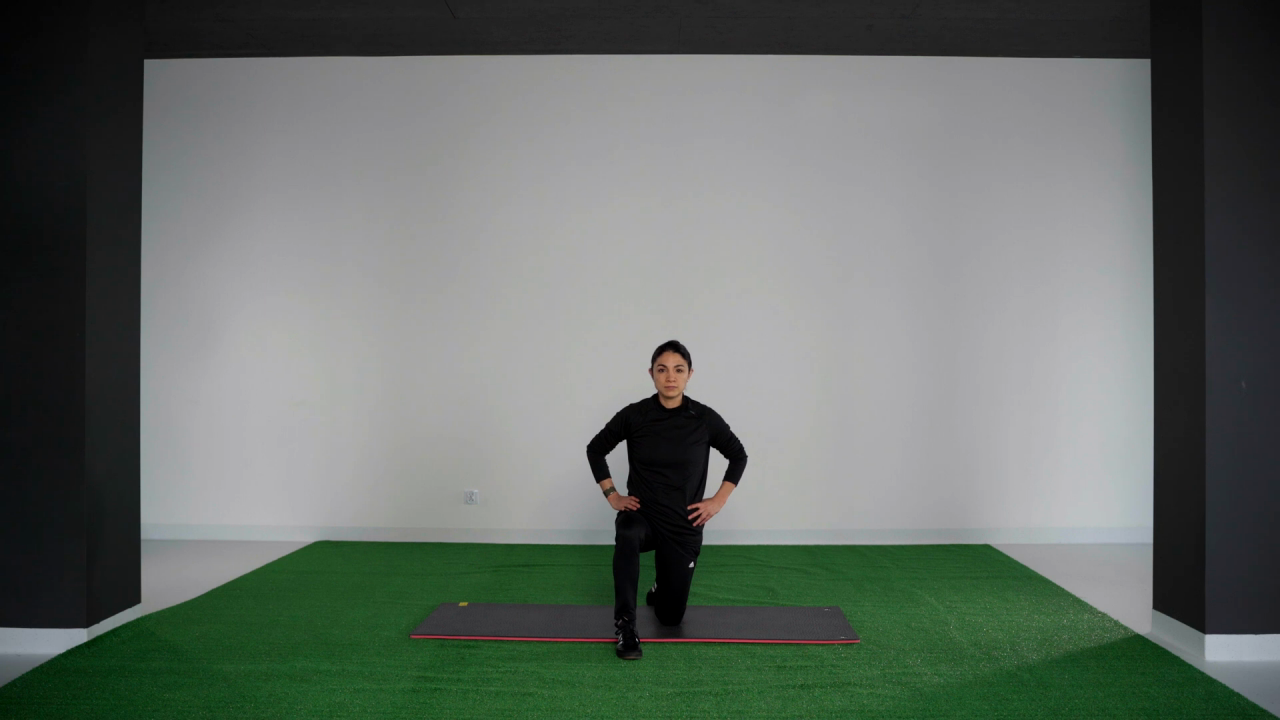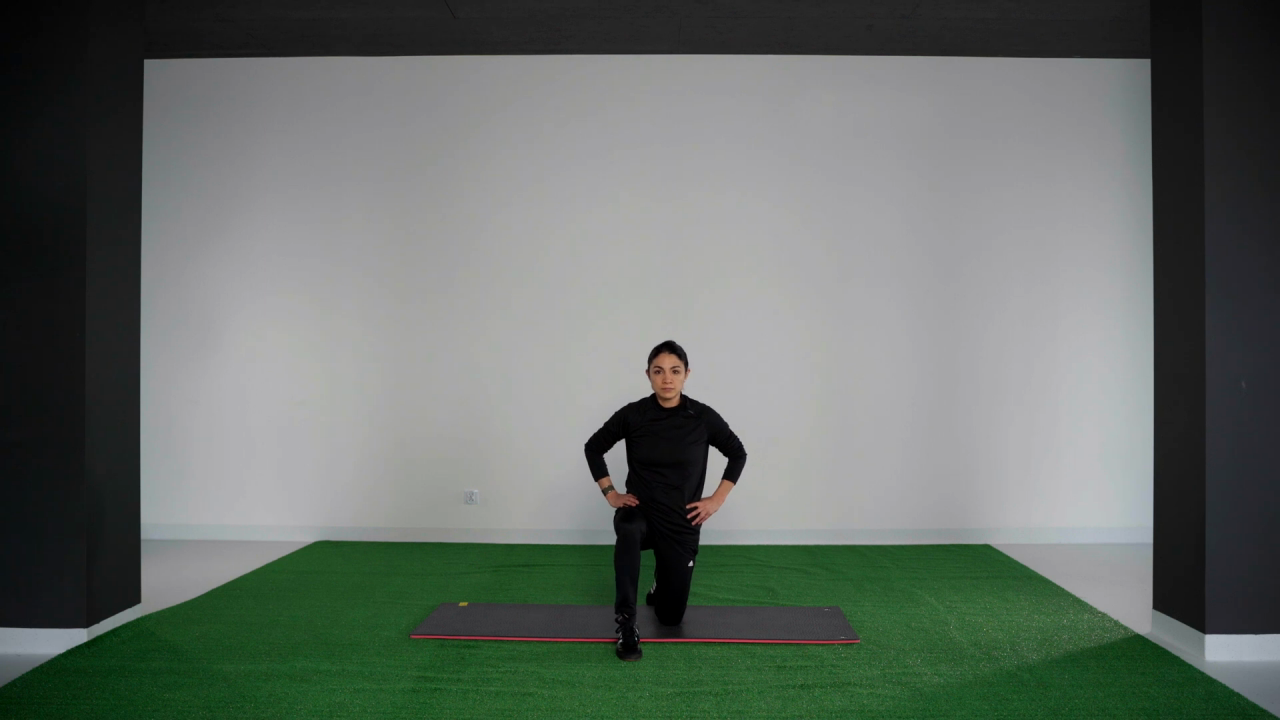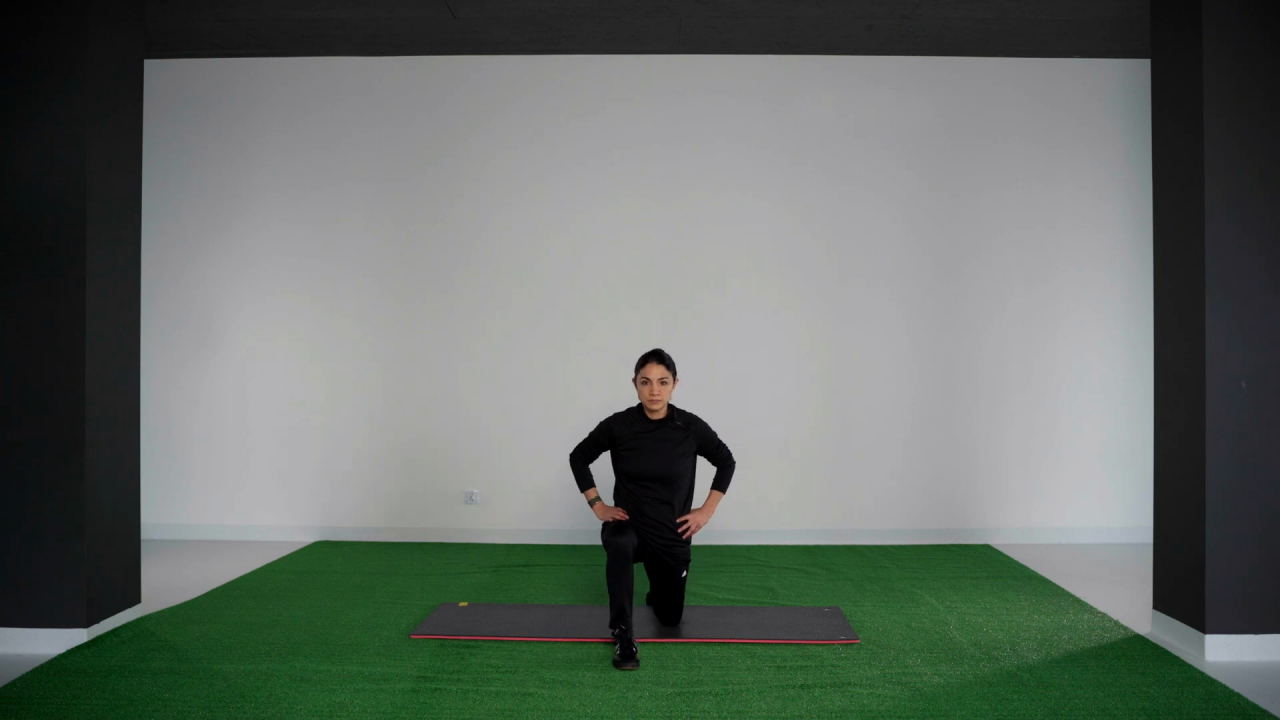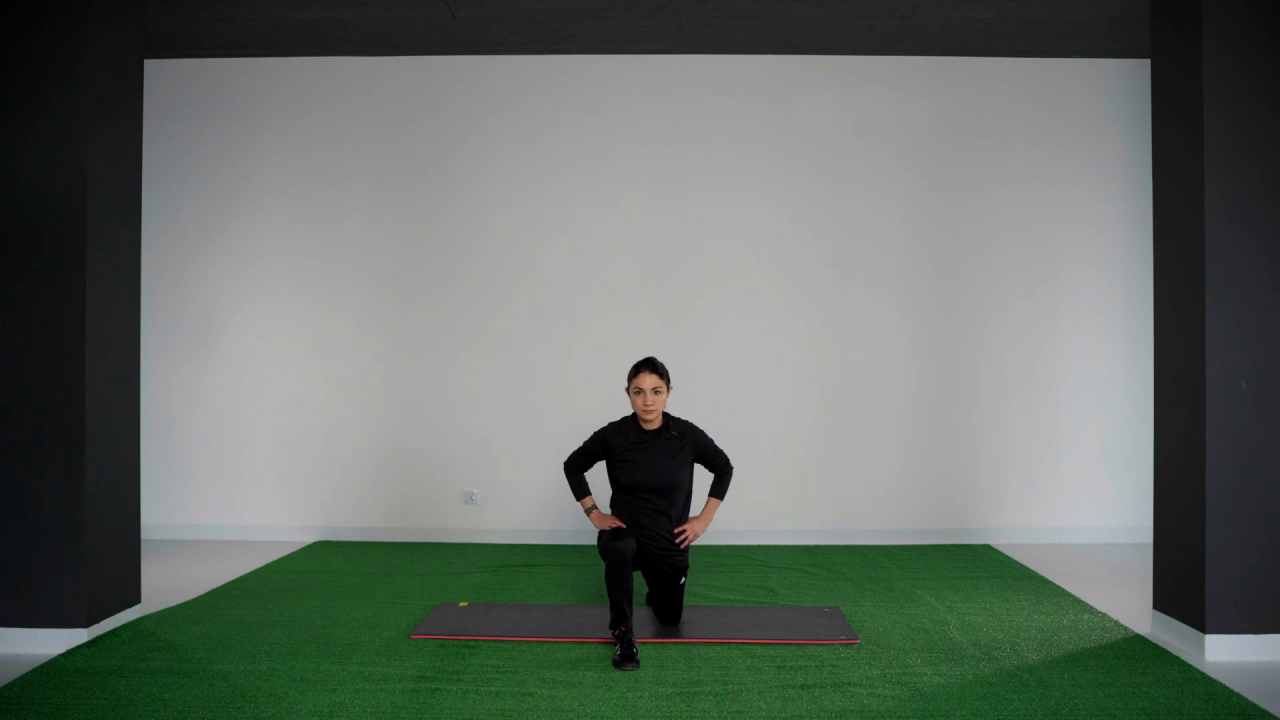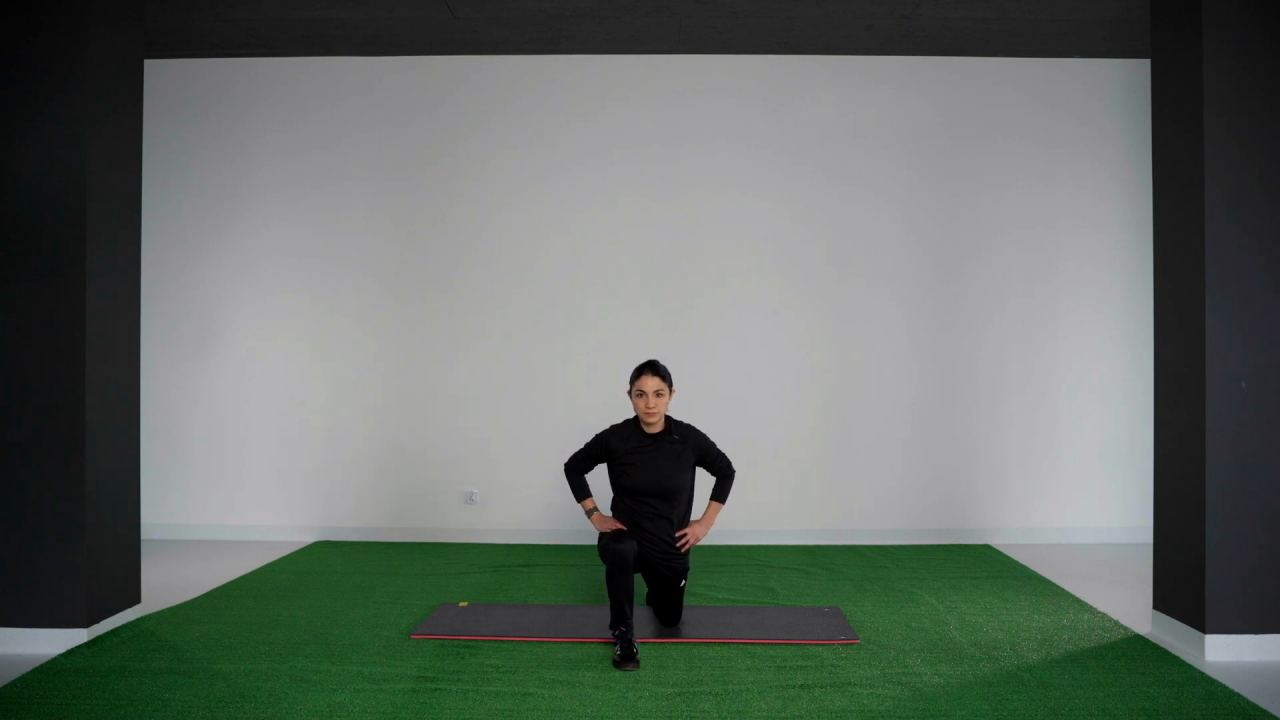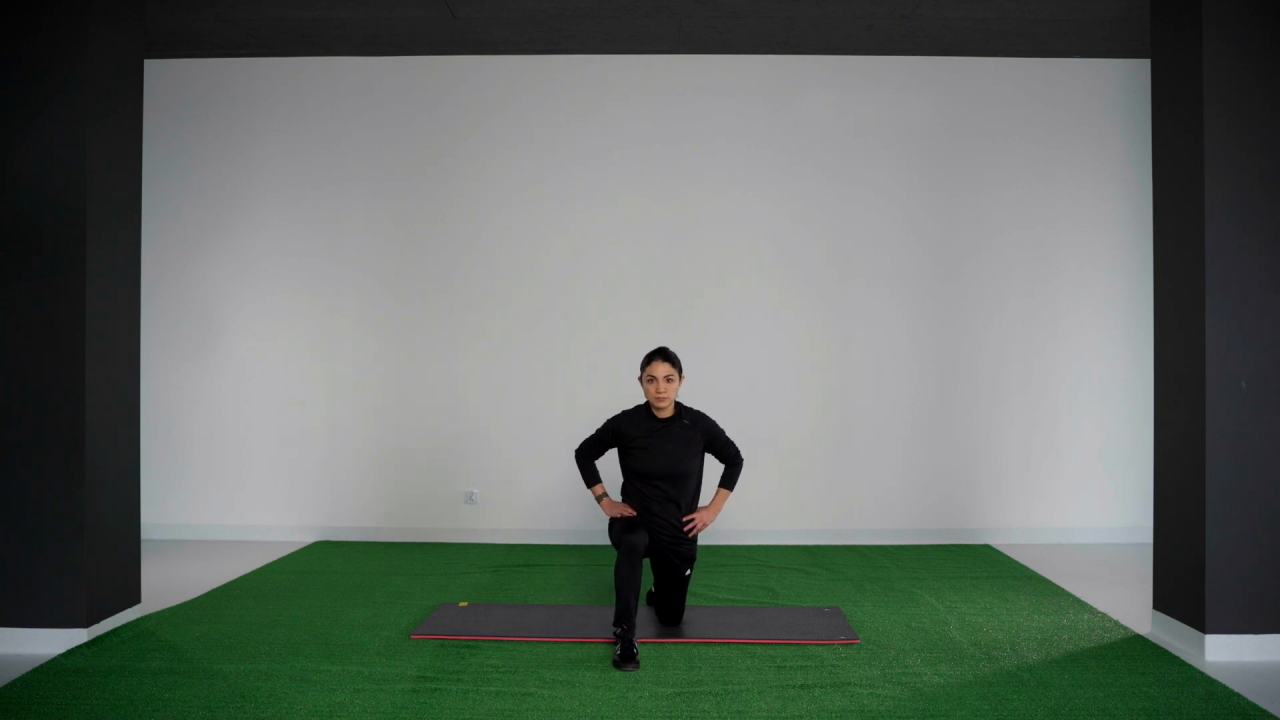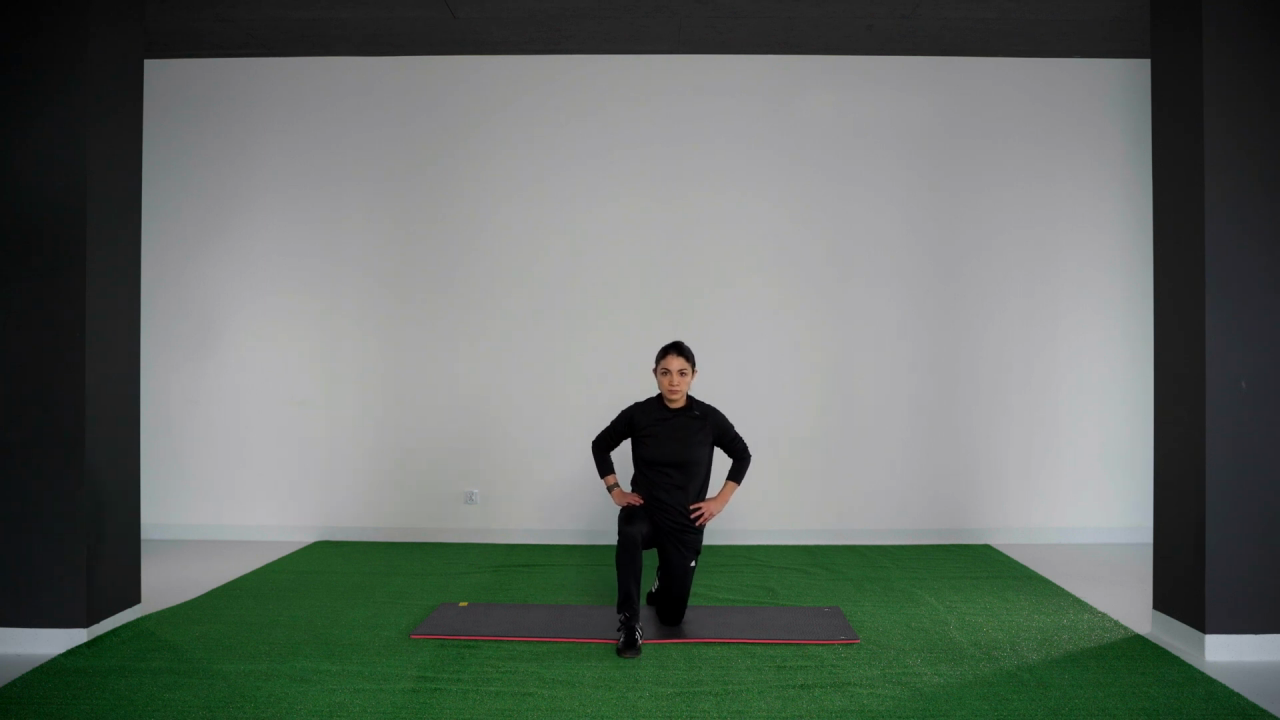
dt=0.5s
person 1, frame 1
left shoulder: (705, 418)
right shoulder: (634, 415)
left elbow: (738, 455)
right elbow: (596, 449)
left wrist: (719, 500)
right wrist: (611, 495)
left hip: (684, 524)
right hip: (640, 513)
left knee: (671, 615)
right knee: (628, 535)
left ankle: (660, 588)
right ankle: (625, 625)
person 1, frame 2
left shoulder: (703, 417)
right shoulder: (632, 414)
left elbow: (737, 453)
right elbow: (594, 447)
left wrist: (718, 498)
right wrist: (610, 493)
left hip: (681, 522)
right hip: (640, 511)
left knee: (671, 615)
right knee: (628, 530)
left ankle: (660, 587)
right ankle: (625, 622)
person 1, frame 3
left shoulder: (691, 427)
right shoulder: (617, 425)
left elbow: (726, 462)
right elbow: (579, 457)
left wrist: (707, 510)
right wrist: (597, 505)
left hip: (672, 533)
right hip: (627, 525)
left knee: (670, 617)
right knee: (620, 543)
left ankle: (657, 591)
right ankle: (622, 634)
person 1, frame 4
left shoulder: (687, 435)
right shoulder: (613, 435)
left elbow: (724, 468)
right elbow: (573, 466)
left wrist: (705, 518)
right wrist: (594, 513)
left hip: (670, 541)
right hip: (624, 534)
left knee: (670, 618)
right knee: (620, 548)
left ankle: (656, 591)
right ankle: (623, 635)
person 1, frame 5
left shoulder: (690, 439)
right shoulder: (614, 438)
left elbow: (726, 471)
right elbow: (573, 468)
left wrist: (706, 522)
right wrist: (595, 516)
left hip: (671, 544)
right hip: (625, 537)
left knee: (670, 619)
right knee: (621, 551)
left ankle: (656, 591)
right ankle: (623, 635)
person 1, frame 6
left shoulder: (698, 425)
right shoulder: (626, 423)
left elbow: (734, 460)
right elbow: (584, 453)
left wrist: (714, 508)
right wrist: (605, 501)
left hip: (679, 530)
right hip: (634, 521)
left knee: (671, 617)
right knee: (633, 542)
left ankle: (659, 588)
right ankle: (624, 634)
person 1, frame 7
left shoulder: (709, 418)
right shoulder: (638, 413)
left elbow: (742, 455)
right elbow: (600, 445)
left wrist: (721, 499)
right wrist: (615, 491)
left hip: (685, 522)
right hip: (644, 511)
left knee: (671, 616)
right knee: (629, 532)
left ankle: (663, 584)
right ankle: (629, 623)
